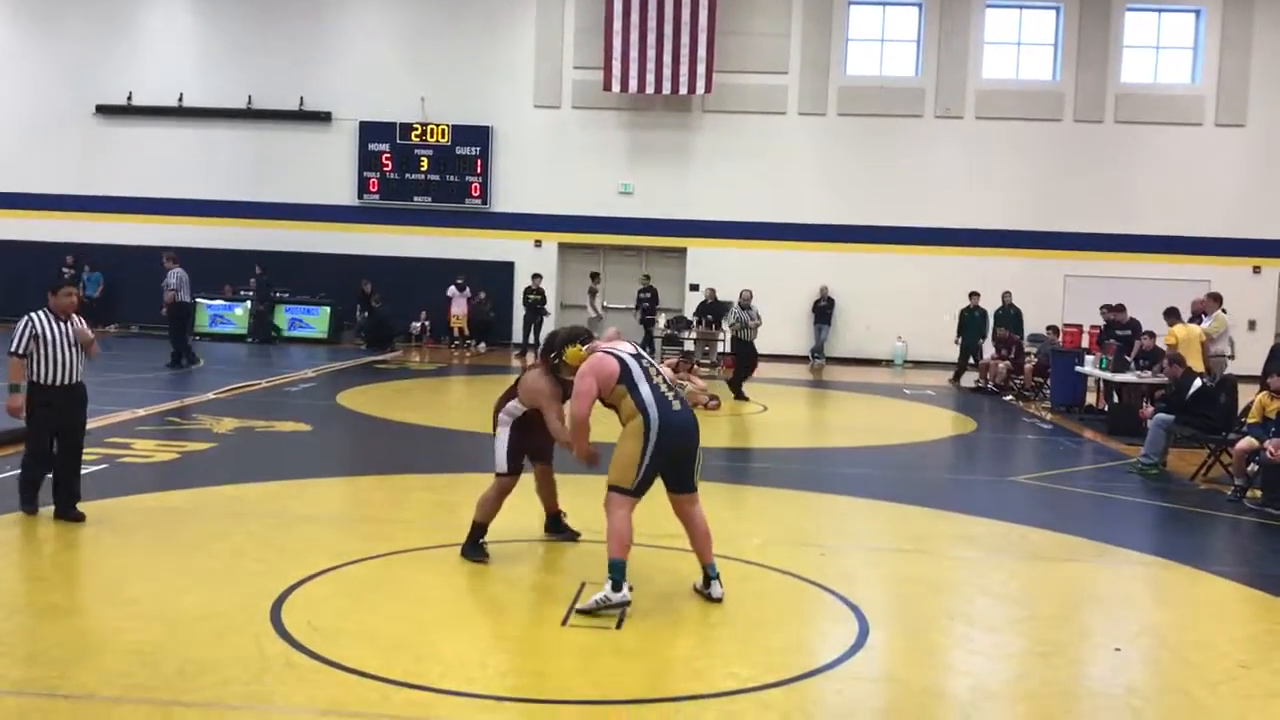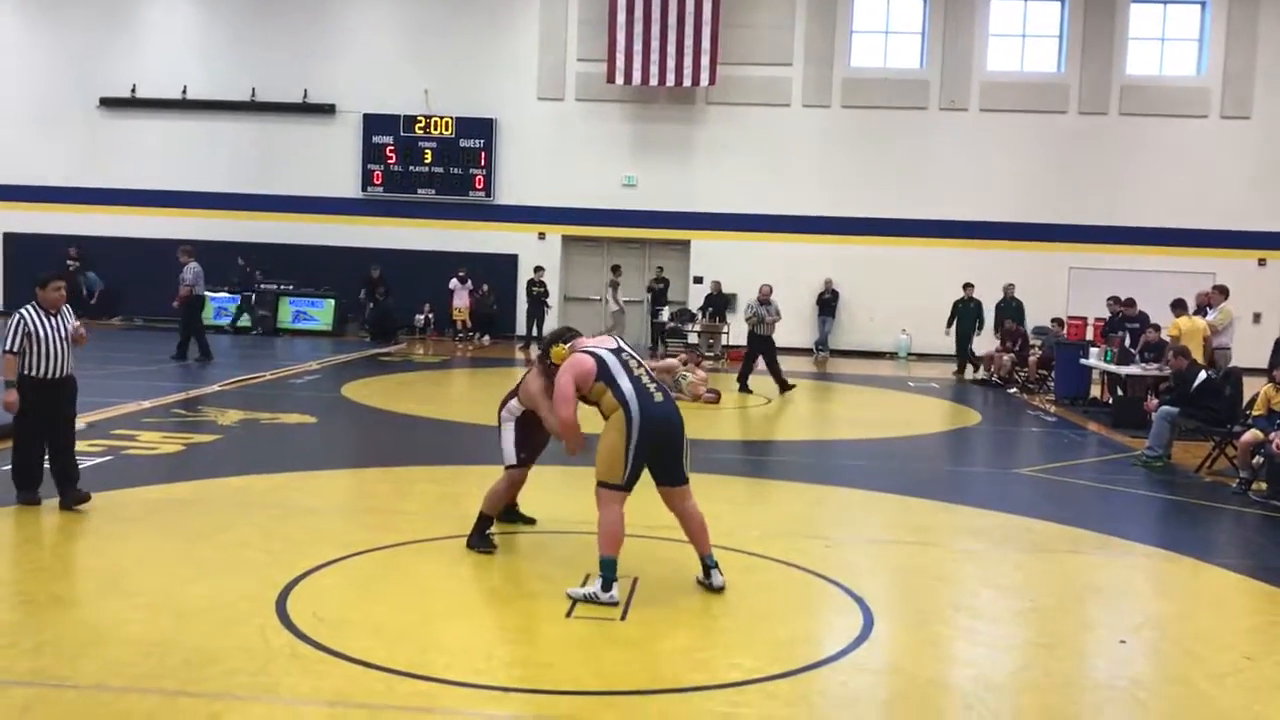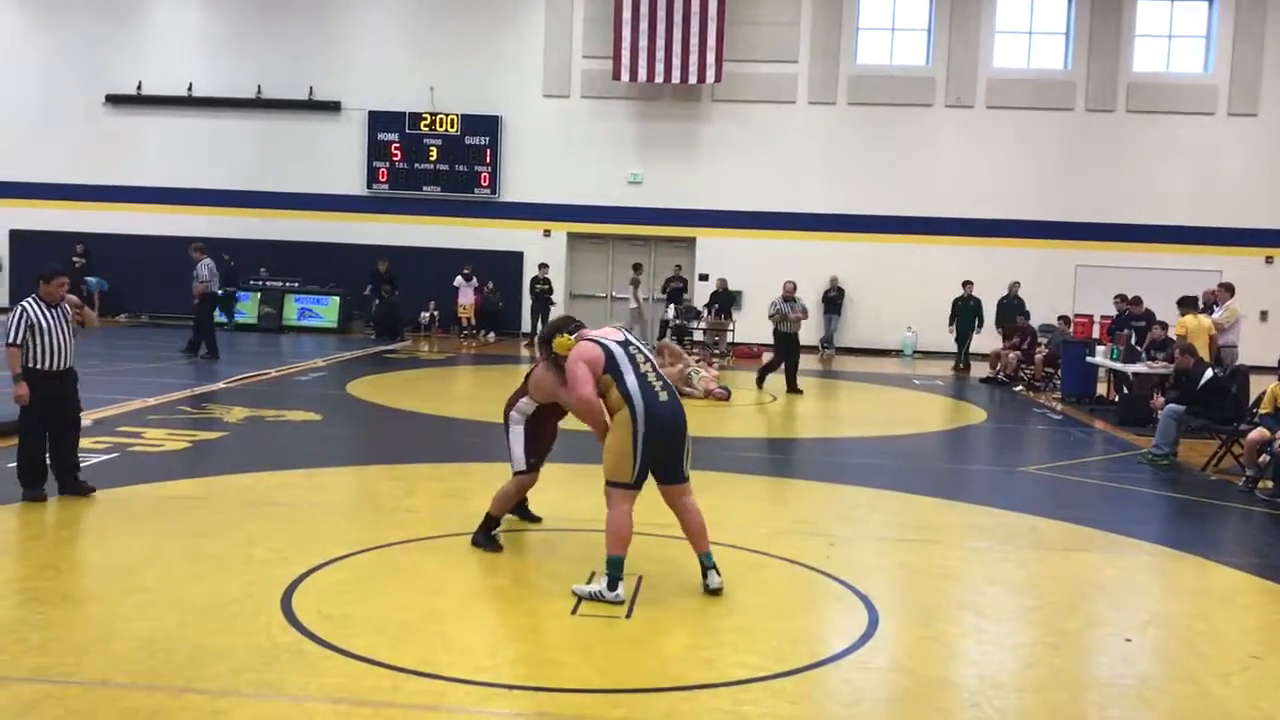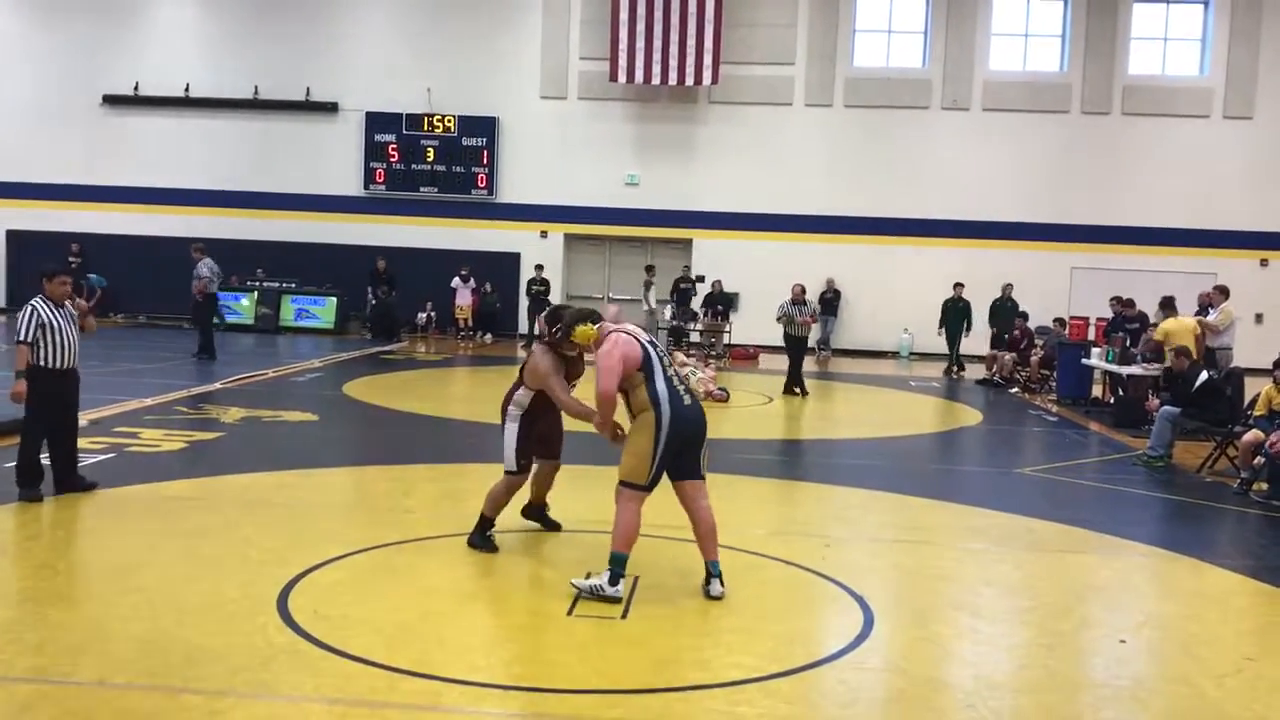
dt=0.3s
person 1, frame 1
left shoulder: (590, 366)
right shoulder: (625, 346)
left elbow: (579, 415)
left wrist: (581, 448)
left hip: (650, 426)
right hip: (685, 421)
left knee: (618, 504)
right knee: (688, 504)
left ankle: (616, 587)
right ankle: (712, 581)
person 1, frame 2
left shoulder: (570, 367)
right shoulder: (611, 340)
left elbow: (563, 418)
left wrist: (572, 442)
left hip: (634, 419)
right hip: (669, 413)
left knee: (609, 500)
right knee: (681, 498)
left ankle: (606, 585)
right ankle: (712, 572)
person 1, frame 3
left shoulder: (578, 355)
right shoulder: (617, 332)
left elbow: (585, 399)
left wrist: (599, 426)
left hip: (638, 417)
right hip: (673, 411)
left knee: (619, 499)
right knee: (681, 496)
left ankle: (612, 584)
right ankle: (710, 572)
person 1, frame 4
left shoulder: (613, 346)
right shoulder: (628, 330)
left elbow: (605, 391)
left wrist: (605, 422)
left hip: (659, 421)
right hip: (692, 415)
left knee: (628, 498)
right knee: (697, 499)
left ankle: (613, 581)
right ankle: (714, 578)
person 2, frame 1
left shoulder: (78, 322)
right shoulder: (32, 322)
left elbow: (93, 354)
right elbow: (16, 358)
left wrist: (89, 340)
right wrist: (14, 392)
left hip: (74, 393)
right hip: (42, 395)
left knee: (71, 451)
right knee: (39, 450)
left ankle: (67, 504)
right ankle: (28, 497)
person 2, frame 2
left shoulder: (66, 311)
right shoulder: (23, 317)
left elbow: (77, 343)
left wrist: (81, 337)
left hip: (63, 385)
right hip: (33, 387)
left knee: (64, 439)
right knee: (29, 440)
left ankle: (68, 491)
right ankle: (27, 489)
person 2, frame 3
left shoulder: (67, 306)
right shoulder: (24, 310)
left elbow: (93, 324)
right elbow: (13, 348)
left wrist: (80, 306)
right wrist: (19, 381)
left hip: (65, 377)
right hip: (37, 380)
left knee: (68, 430)
right knee: (33, 435)
left ankle: (69, 480)
right ankle: (32, 485)
person 2, frame 4
left shoulder: (68, 306)
right shoulder: (34, 310)
left elbow: (90, 329)
right elbow: (23, 345)
left wrist: (85, 314)
right wrist: (20, 378)
left hip: (67, 376)
right hip: (43, 379)
left knee: (67, 429)
right knee: (34, 431)
left ankle: (66, 478)
right ankle: (28, 485)
person 3, frame 1
left shoulder: (571, 367)
right shoulder: (543, 382)
right elbow: (555, 427)
left hip: (539, 417)
right hip: (514, 420)
left knee: (544, 470)
right knee: (505, 482)
left ankle: (554, 521)
right ankle: (473, 540)
person 3, frame 2
right shoulder: (539, 382)
right elbow: (550, 423)
left hip: (536, 419)
right hip: (517, 419)
left knee: (523, 468)
right knee: (514, 473)
left ankle: (508, 508)
right ankle: (478, 532)
person 3, frame 3
right shoulder: (549, 375)
left hip: (546, 417)
right hip: (524, 420)
left knee: (533, 467)
right knee: (525, 477)
left ankle: (517, 504)
right ankle: (484, 531)
person 3, frame 4
left shoulder: (569, 346)
right shoulder: (545, 361)
right elbow: (564, 401)
right wrist: (600, 420)
left hip: (548, 412)
right hip: (522, 415)
left knee: (550, 464)
right knee: (516, 477)
left ankle: (535, 507)
right ankle: (480, 532)
